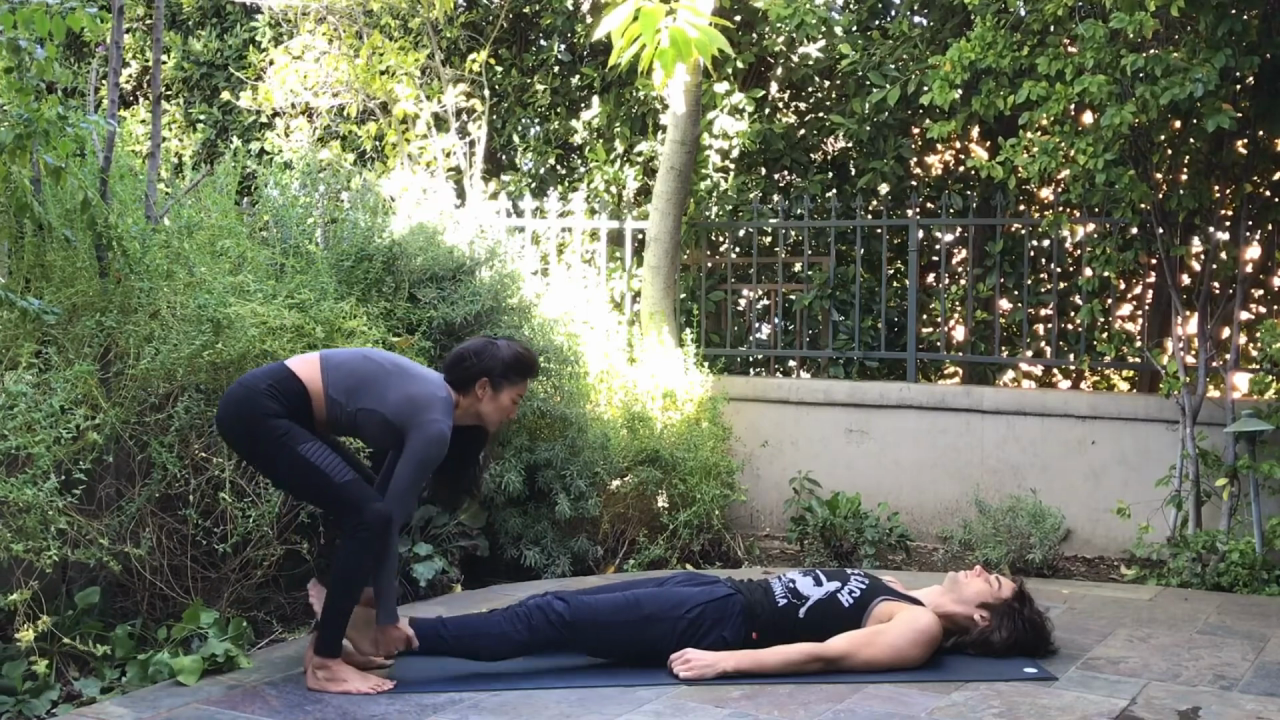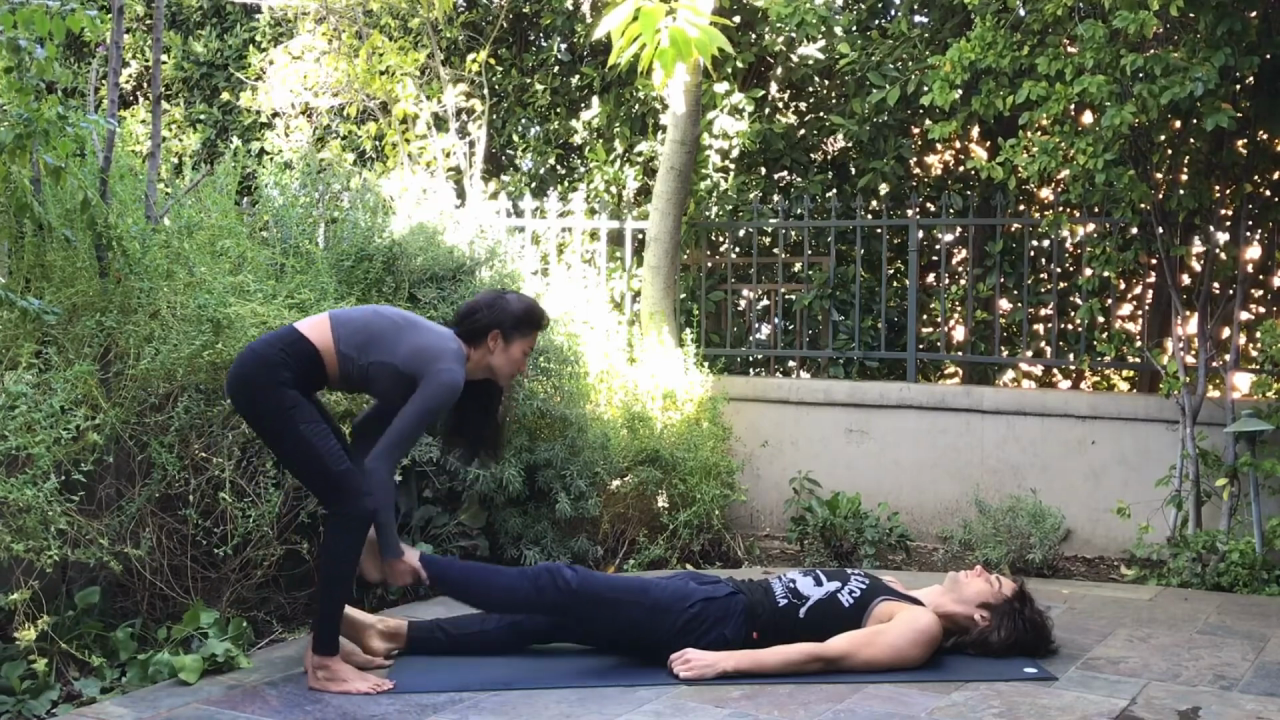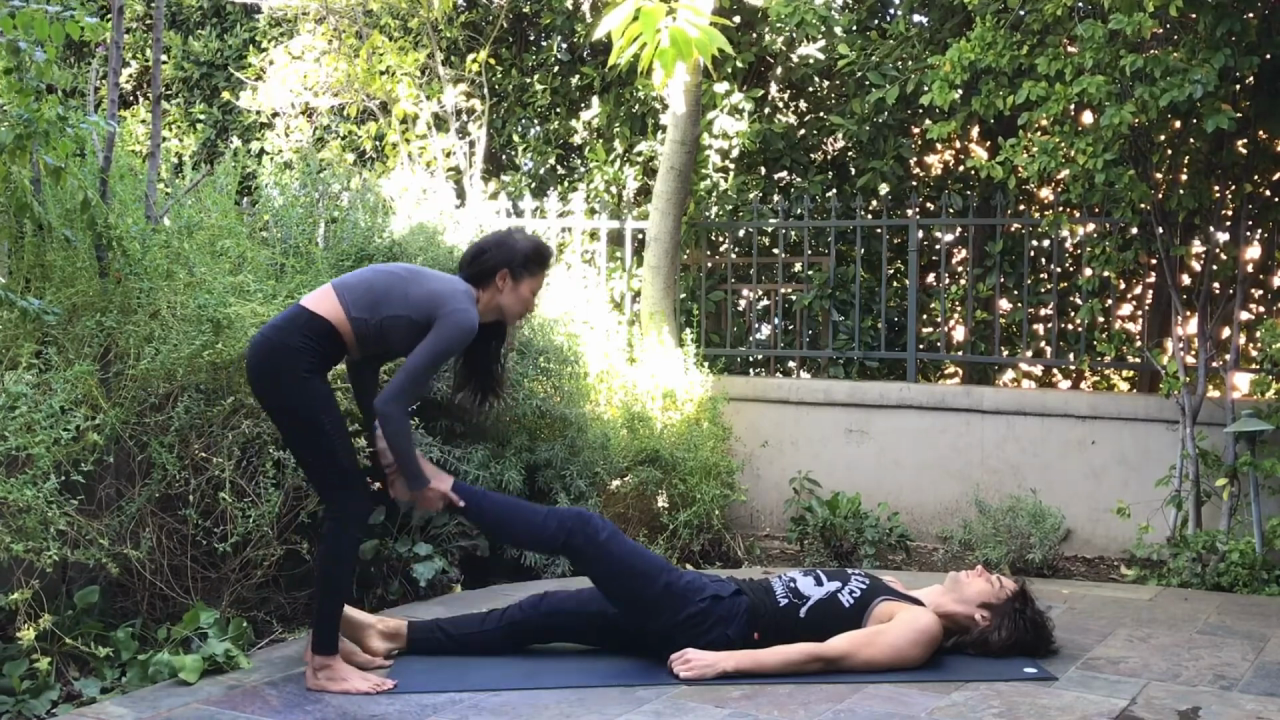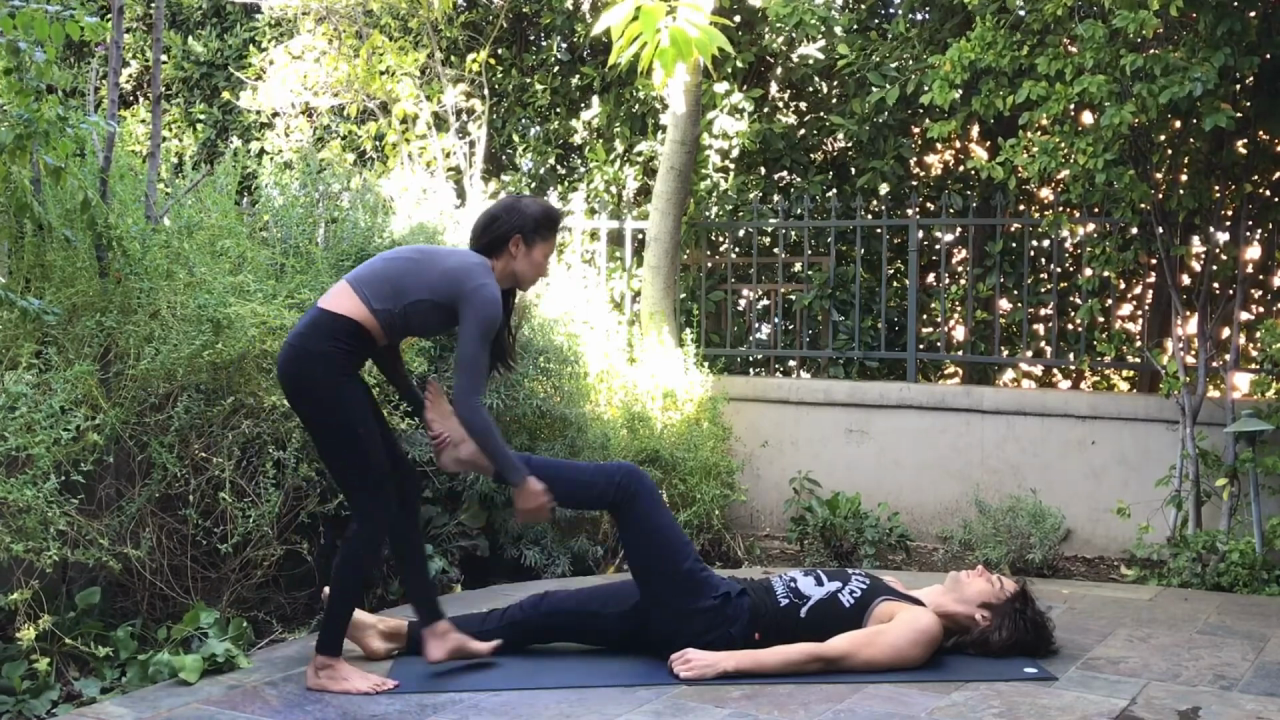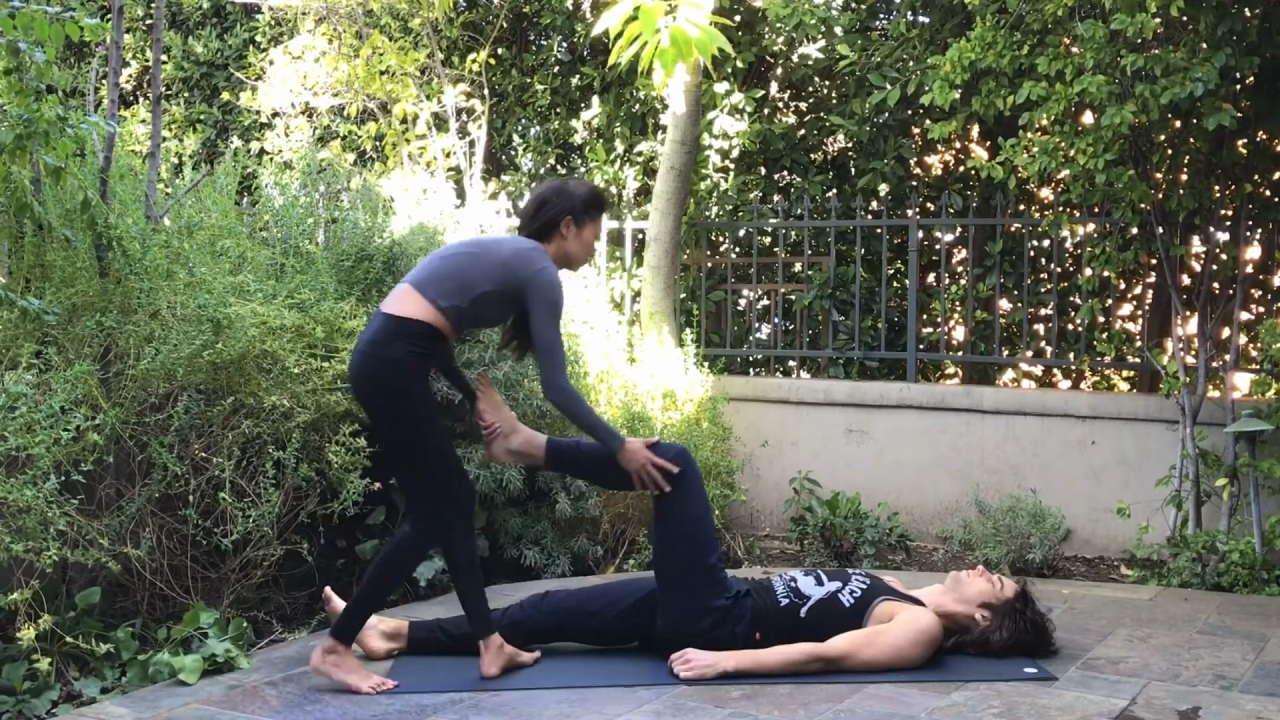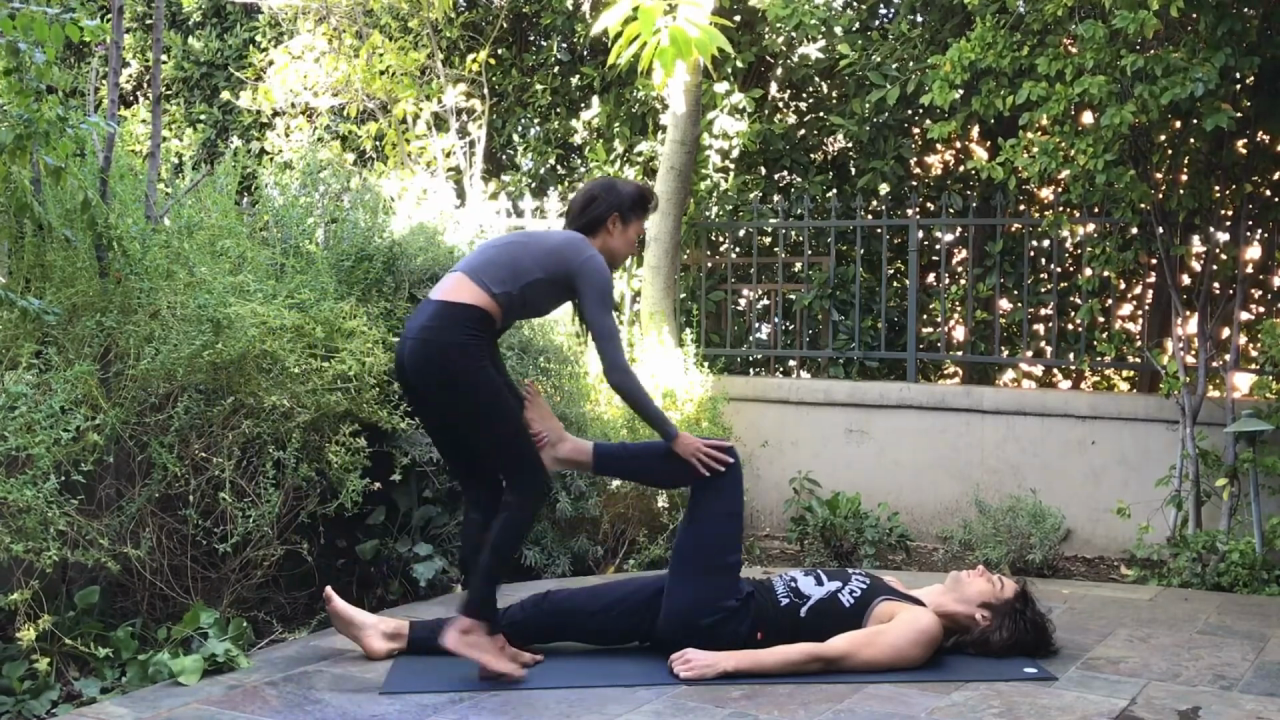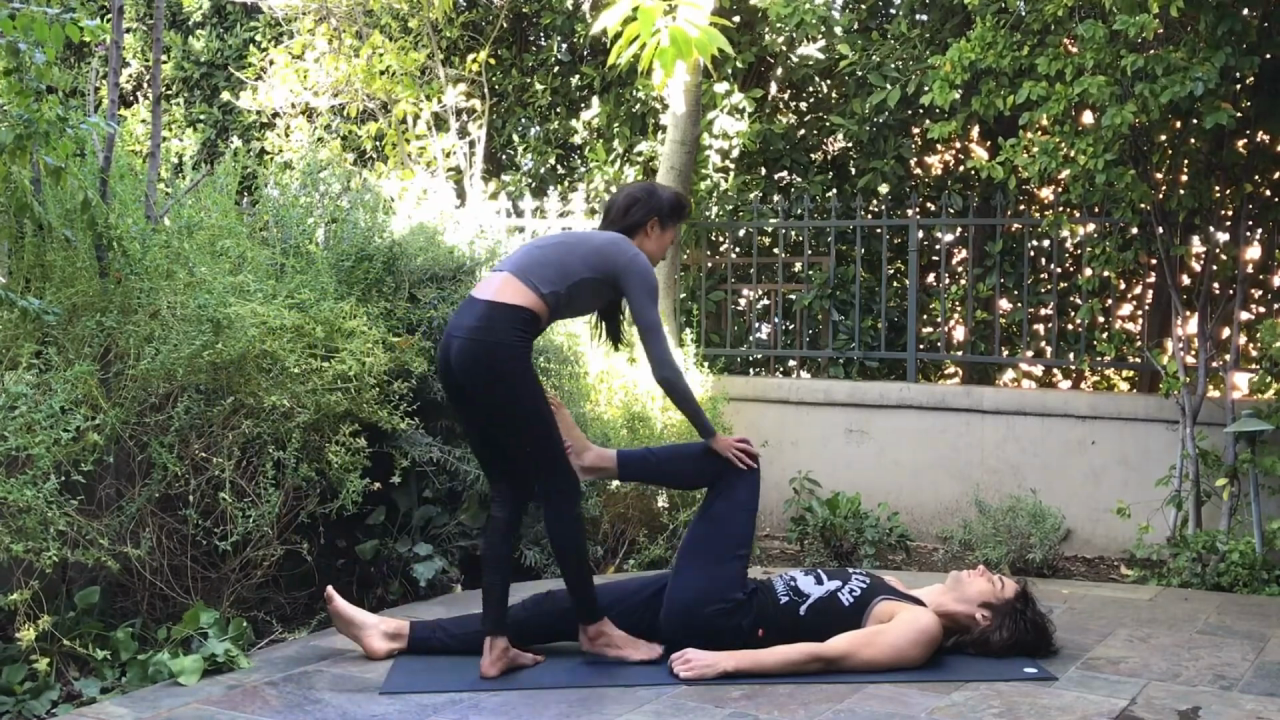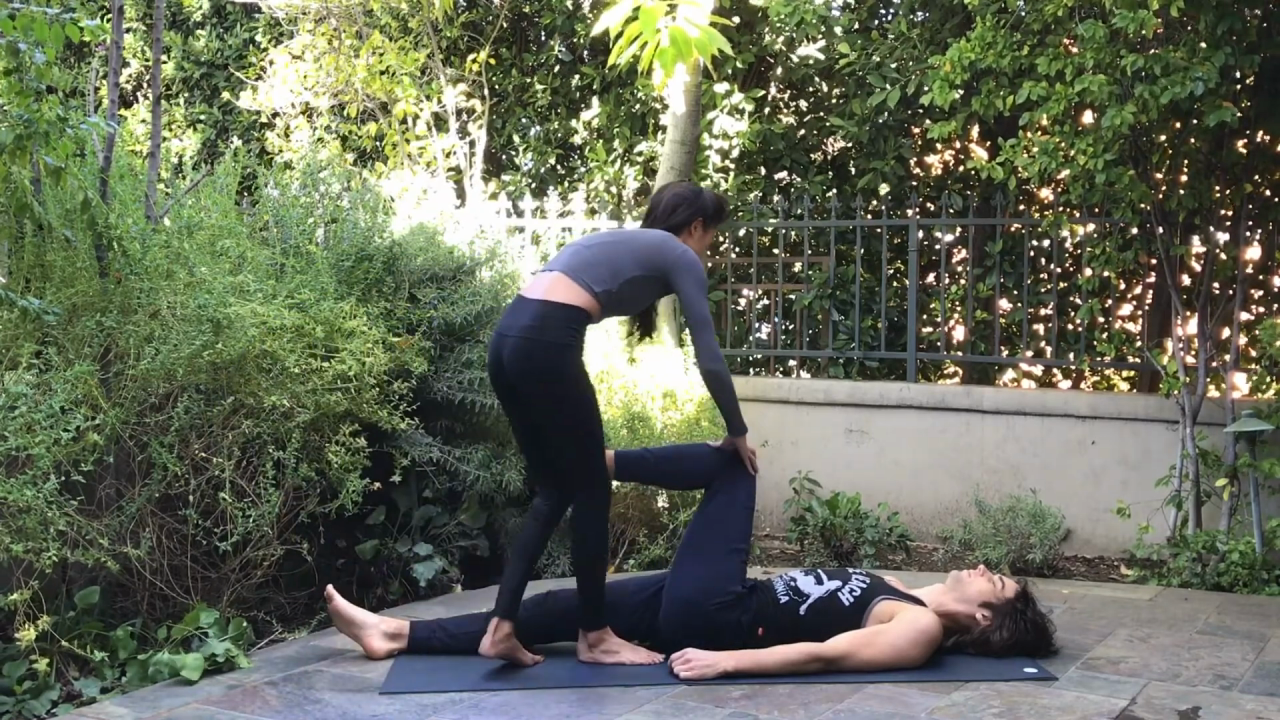
dt=0.3s
person 1, frame 1
left shoulder: (919, 631)
right shoulder: (899, 592)
left elbow: (826, 653)
left wrist: (724, 661)
left hip: (720, 622)
right hip: (720, 592)
left knee: (550, 618)
right knee: (550, 609)
left ankle: (394, 632)
right ankle: (395, 633)
person 1, frame 2
left shoulder: (921, 630)
right shoulder: (902, 594)
left elbow: (828, 653)
left wrist: (725, 662)
left hip: (720, 624)
right hip: (722, 593)
left knee: (560, 587)
right knee: (552, 613)
left ankle: (408, 564)
right ankle: (398, 633)
person 1, frame 3
left shoulder: (919, 632)
right shoulder: (906, 596)
left elbow: (825, 653)
left wrist: (725, 662)
left hip: (717, 626)
right hip: (719, 597)
left knee: (583, 529)
right knee: (547, 610)
left ankle: (439, 489)
right ankle: (397, 635)
person 1, frame 4
left shoulder: (920, 633)
right shoulder: (902, 592)
left elbow: (823, 653)
left wrist: (724, 661)
left hip: (717, 620)
right hip: (719, 603)
left knee: (630, 485)
right knee: (550, 610)
left ankle: (478, 454)
right ankle: (399, 634)
person 1, frame 5
left shoulder: (919, 632)
right shoulder: (901, 594)
left elbow: (823, 655)
left wrist: (723, 663)
left hip: (715, 625)
right hip: (717, 610)
left knee: (675, 463)
right knee: (552, 611)
left ankle: (530, 447)
right ankle: (394, 633)
person 1, frame 6
left shoulder: (919, 630)
right shoulder: (901, 595)
left elbow: (825, 654)
left wrist: (723, 662)
left hip: (716, 624)
right hip: (705, 609)
left knee: (715, 464)
right knee: (554, 609)
left ankle: (574, 453)
right ankle: (395, 631)
person 1, frame 7
left shoulder: (918, 632)
right shoulder: (899, 594)
left elbow: (823, 654)
left wrist: (724, 662)
left hip: (714, 620)
right hip: (703, 609)
left knee: (736, 462)
right knee: (557, 608)
left ankle: (592, 460)
right ankle: (395, 634)
person 1, frame 8
left shoulder: (921, 629)
right shoulder: (899, 594)
left elbow: (825, 653)
left wrist: (723, 663)
left hip: (715, 618)
right hip: (703, 607)
left knee: (733, 465)
right knee: (561, 607)
left ankle: (594, 461)
right ankle: (399, 634)
person 2, frame 1
left shoulder: (431, 399)
right shoulder: (434, 422)
left elbow: (386, 498)
right elbow: (390, 518)
left wrist: (371, 589)
right wrist: (387, 620)
left hip: (267, 405)
right hip: (258, 411)
left knee: (365, 507)
right knee: (368, 515)
left ankle: (325, 643)
right ankle: (324, 665)
person 2, frame 2
left shoulder: (439, 355)
right shoulder: (447, 372)
left elbow: (369, 433)
right elbow: (382, 461)
right wrist: (391, 553)
left hip: (275, 373)
right hip: (269, 378)
left knee: (352, 501)
right knee: (355, 505)
left ankle: (325, 643)
right ankle: (324, 663)
person 2, frame 3
left shoulder: (444, 297)
right shoulder: (460, 314)
right elbow: (390, 404)
left wrist: (387, 443)
right wrist: (418, 484)
left hip: (286, 352)
right hip: (288, 359)
left knee: (351, 498)
right knee: (349, 504)
left ankle: (329, 641)
right ankle: (323, 663)
person 2, frame 4
left shoulder: (458, 271)
right shoulder: (482, 289)
right elbow: (470, 406)
left wrist: (422, 411)
right wrist: (518, 479)
left hip: (319, 355)
right hip: (320, 361)
left knee: (403, 489)
right knee: (376, 508)
left ankle: (436, 630)
right ankle: (326, 663)
person 2, frame 5
left shoulder: (507, 256)
right shoulder: (539, 271)
right elbow: (556, 387)
left wrist: (475, 399)
right wrist: (619, 447)
left hip: (380, 359)
right hip: (394, 367)
left knee: (452, 504)
right knee: (436, 513)
left ankle: (489, 644)
right ankle: (337, 647)
person 2, frame 6
left shoulder: (550, 249)
right shoulder: (586, 261)
right elbow: (617, 371)
left wrist: (522, 405)
right wrist: (674, 437)
left hip: (418, 346)
right hip: (448, 351)
left knee: (483, 494)
right knee: (529, 485)
left ankle: (485, 634)
right ankle: (470, 622)
person 2, frame 7
left shoulder: (581, 247)
right shoulder: (630, 261)
right elbow: (663, 368)
left wrist: (541, 417)
right wrist: (711, 436)
left hip: (458, 341)
right hip: (493, 349)
left knee: (509, 493)
right knee: (558, 489)
left ankle: (495, 644)
right ankle: (593, 629)
person 2, frame 8
left shoulder: (619, 242)
right shoulder: (680, 257)
right elbow: (710, 361)
right wrist: (737, 434)
left hip: (507, 338)
right hip: (545, 347)
left knee: (554, 489)
right knee: (591, 491)
left ankle: (503, 626)
right ankle: (594, 635)
